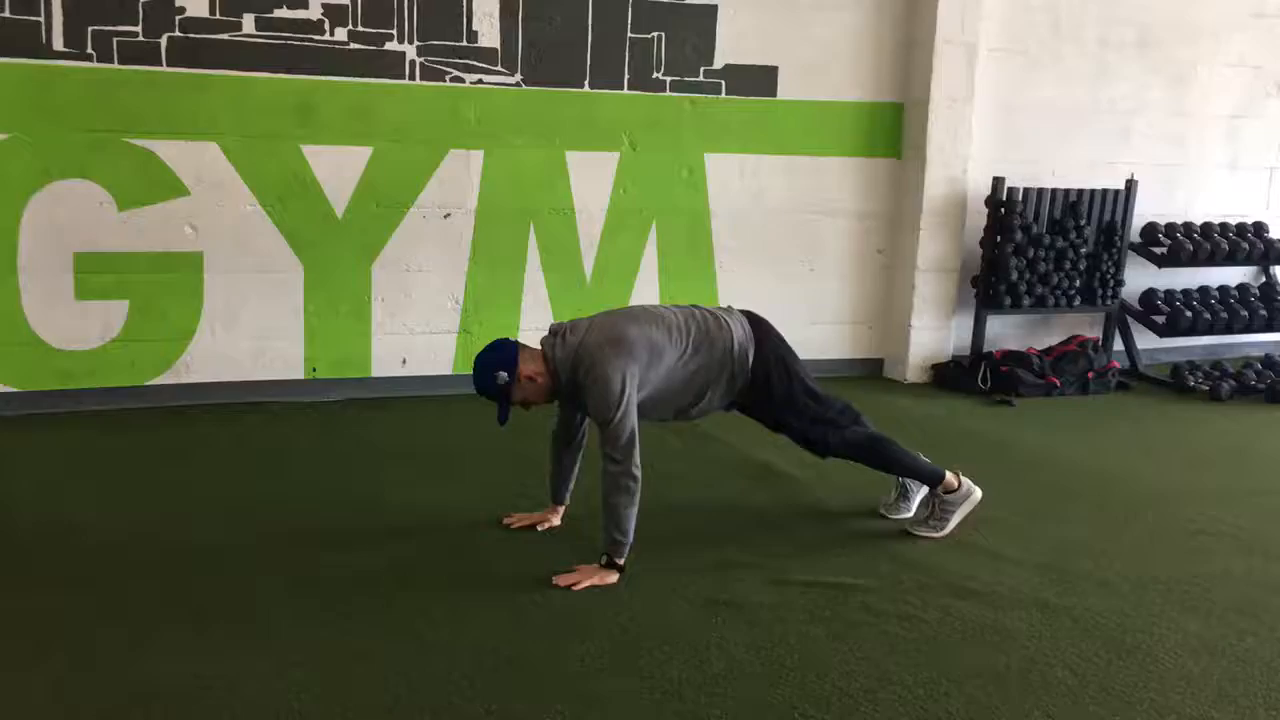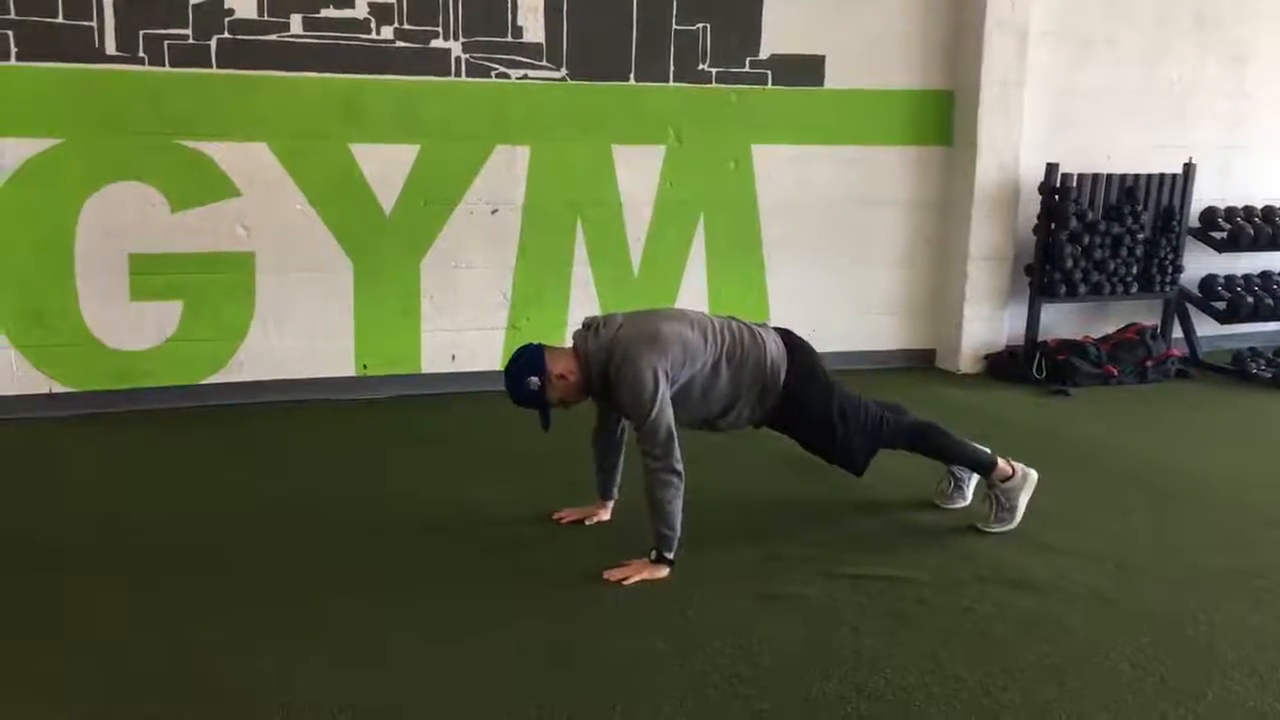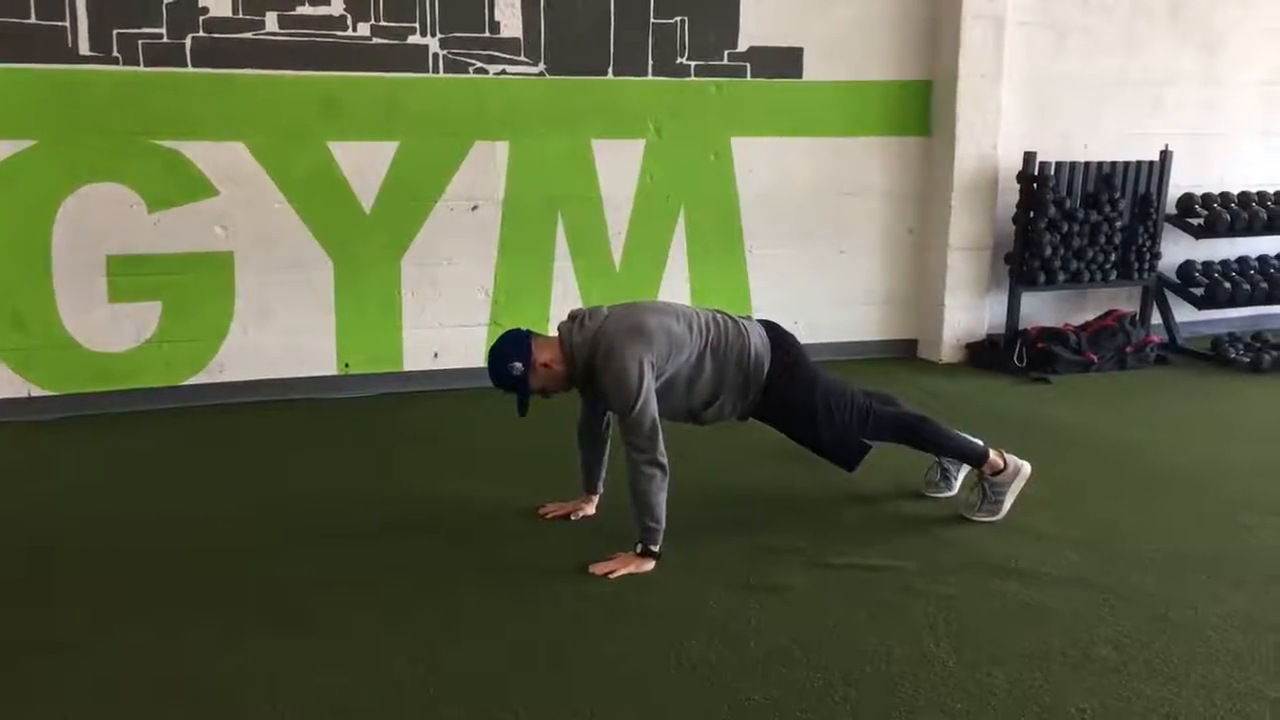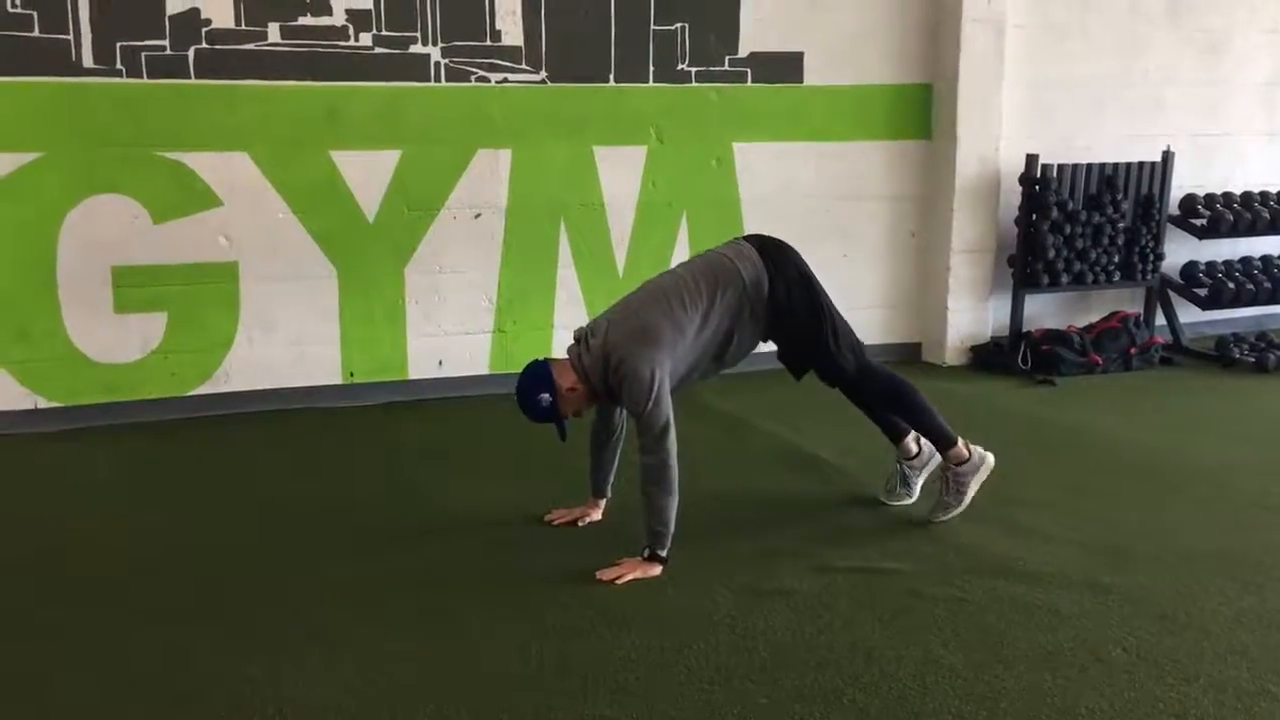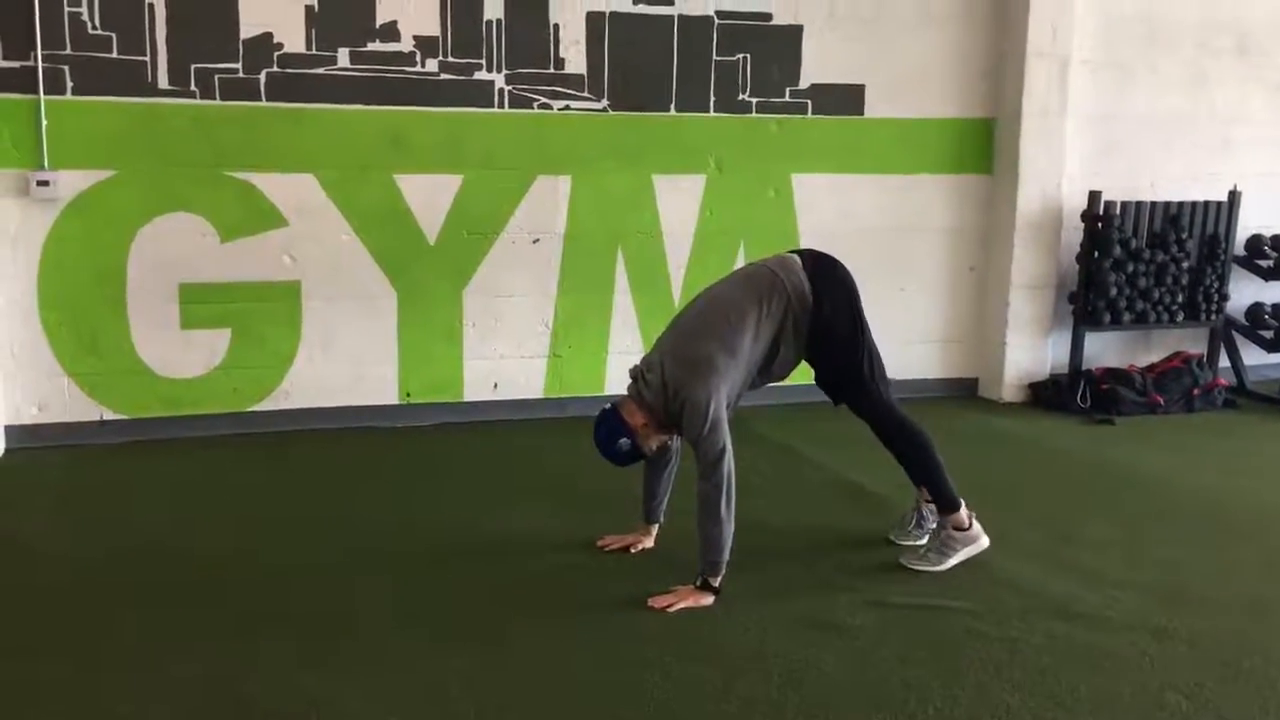
dt=1s
person 1, frame 1
left shoulder: (601, 368)
right shoulder: (564, 353)
left elbow: (622, 465)
right elbow: (569, 432)
left wrist: (612, 564)
right wrist: (555, 507)
left hip: (747, 355)
right hip: (729, 350)
left knee: (832, 430)
right knee: (823, 418)
left ankle: (949, 486)
right ankle: (912, 476)
person 1, frame 2
left shoulder: (632, 365)
right shoulder: (596, 351)
left elbow: (663, 460)
right elbow: (609, 428)
left wrist: (662, 557)
right wrist: (605, 501)
left hip: (781, 376)
right hip: (763, 370)
left knee: (879, 429)
right knee: (870, 420)
left ankle: (1005, 474)
right ankle: (962, 462)
person 1, frame 3
left shoulder: (616, 356)
right shoulder: (583, 342)
left elbow: (646, 452)
right elbow: (595, 420)
left wrist: (648, 550)
right wrist: (589, 496)
left hip: (766, 371)
right hip: (750, 362)
left knee: (868, 418)
right knee: (859, 407)
left ankle: (998, 465)
right ankle: (951, 451)
person 1, frame 4
left shoulder: (632, 364)
right shoulder: (594, 354)
left elbow: (658, 454)
right elbow: (608, 423)
left wrist: (655, 556)
right wrist: (596, 501)
left hip: (769, 280)
right hip: (750, 272)
left knee: (854, 369)
right knee: (838, 369)
left ankle: (961, 457)
right ankle: (913, 453)
person 1, frame 5
left shoulder: (694, 395)
right shoulder: (652, 383)
left elbow: (716, 482)
right elbow: (663, 452)
left wrist: (708, 585)
right wrist: (649, 529)
left hip: (817, 289)
right hip: (794, 286)
left knee: (875, 406)
right knee: (865, 403)
left ankle: (960, 524)
right ankle: (931, 501)
